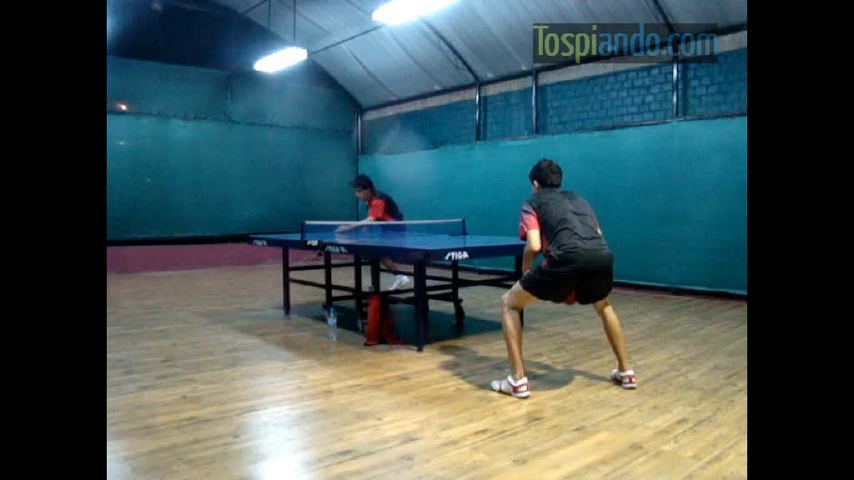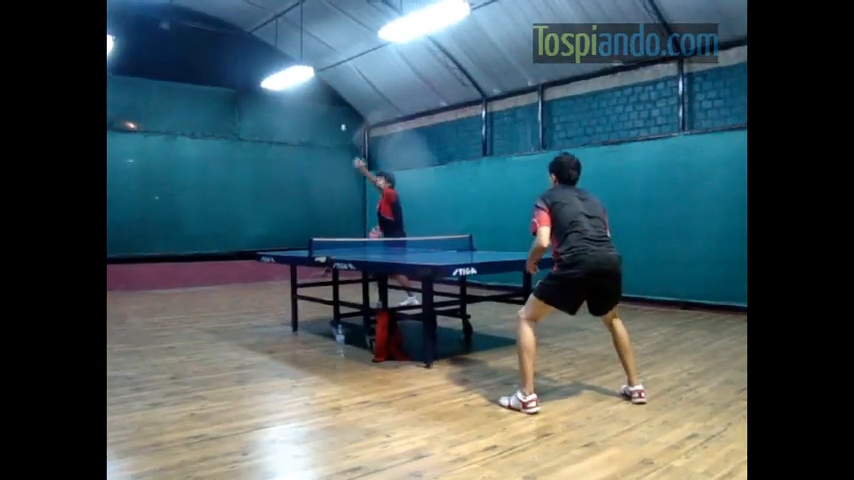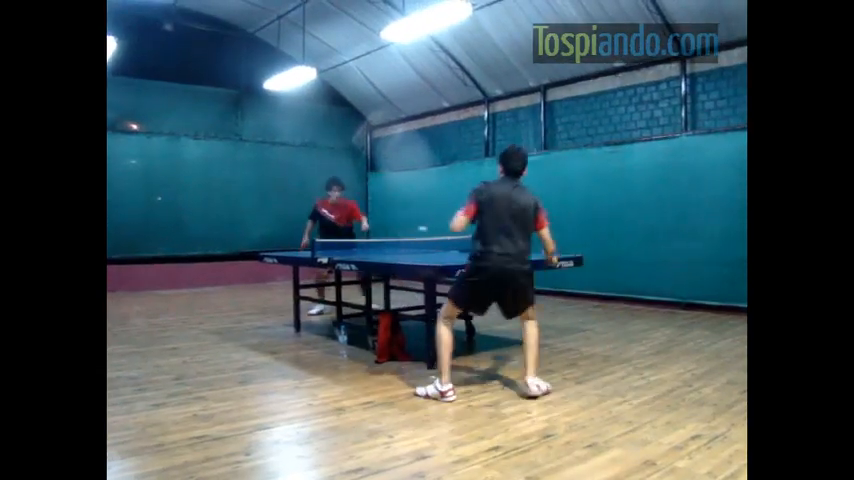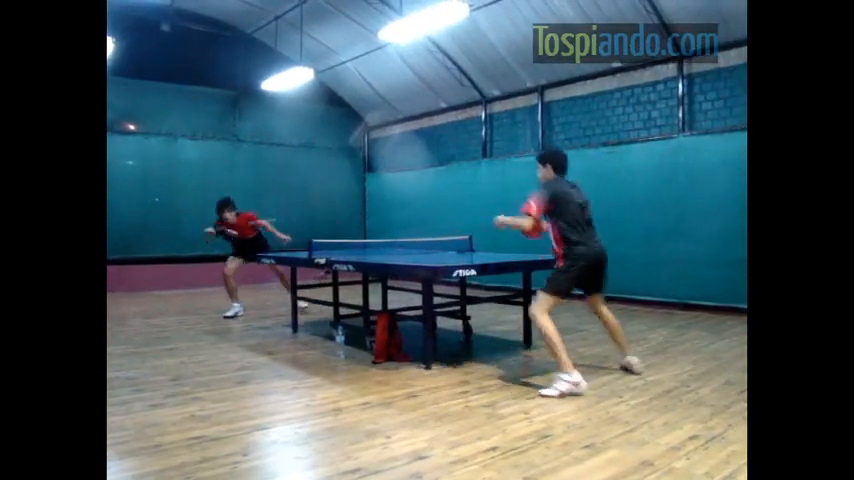
dt=1s
person 1, frame 1
left shoulder: (533, 202)
right shoulder: (579, 199)
left elbow: (534, 246)
left wrist: (525, 269)
right wrist: (577, 284)
left hip: (567, 259)
right hip: (602, 257)
left knee: (509, 303)
right knee: (603, 306)
left ankle: (517, 380)
right ankle: (626, 371)
person 1, frame 2
left shoulder: (547, 198)
right shoulder: (594, 200)
left elbow: (543, 242)
left wrist: (531, 261)
left hip: (575, 265)
right hip: (610, 262)
left knee: (527, 318)
right knee: (612, 319)
left ankle: (526, 395)
right ankle: (635, 386)
person 1, frame 3
left shoulder: (484, 190)
right shoulder: (531, 201)
left elbow: (457, 227)
right elbow: (548, 244)
left wrist: (463, 214)
right wrist: (551, 255)
left hip: (482, 268)
right hip: (517, 272)
left knee: (444, 318)
right knee: (529, 319)
left ankle: (444, 385)
right ankle: (532, 379)
person 1, frame 4
left shoulder: (547, 190)
right shoulder: (574, 190)
left elbow: (525, 224)
left wrist: (503, 221)
right wrist: (549, 226)
left hip: (575, 258)
right hip: (596, 254)
left knee: (538, 311)
right knee: (597, 305)
left ankle: (571, 377)
right ankle: (629, 358)
person 2, frame 1
left shoulder: (379, 200)
right shoulder: (369, 199)
left elbow: (370, 220)
right elbow: (370, 219)
left wrist: (349, 227)
left hip: (396, 229)
right hip: (387, 229)
left ankle: (399, 277)
person 2, frame 2
left shoulder: (391, 194)
right shoulder: (384, 199)
left elbow: (379, 186)
left wrist: (363, 169)
right wrist: (378, 231)
left hip: (396, 240)
right hip: (390, 240)
left ankle: (411, 297)
right ankle: (411, 297)
person 2, frame 3
left shoulder: (349, 205)
right shoulder: (320, 205)
left elbow: (361, 217)
right elbow: (311, 221)
left wrist: (364, 224)
right wrist: (306, 236)
right knee: (321, 273)
right ankle: (321, 304)
person 2, frame 4
left shoulder: (247, 217)
right shoulder: (220, 225)
left elbow: (263, 223)
right elbow: (211, 231)
left wrist: (279, 235)
right wrist: (209, 231)
left hip: (260, 247)
right hip: (240, 251)
left knee: (279, 271)
right knee: (227, 273)
right ankle: (236, 306)
